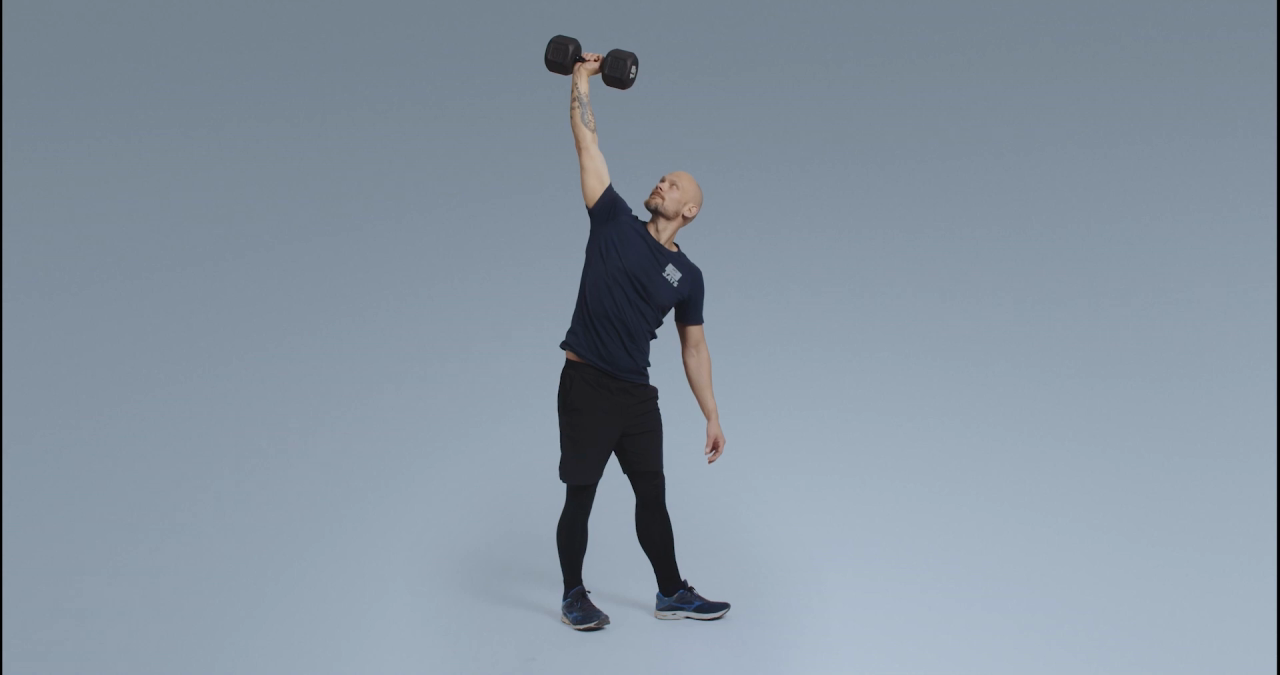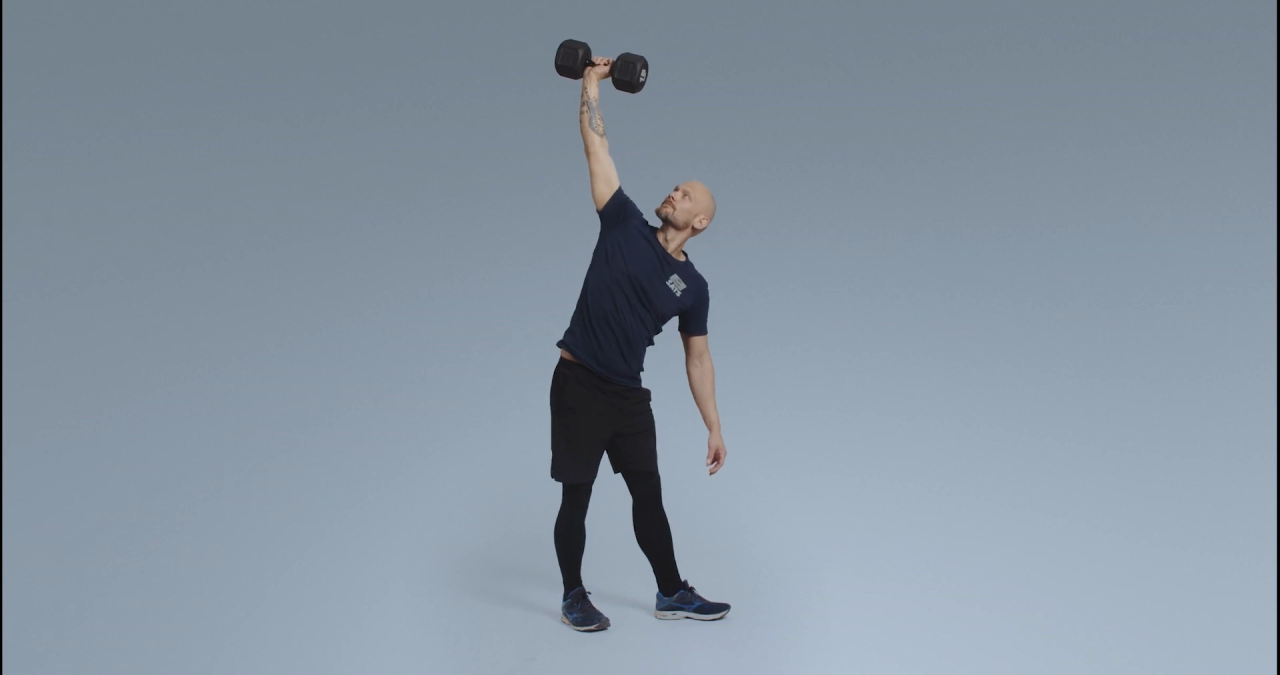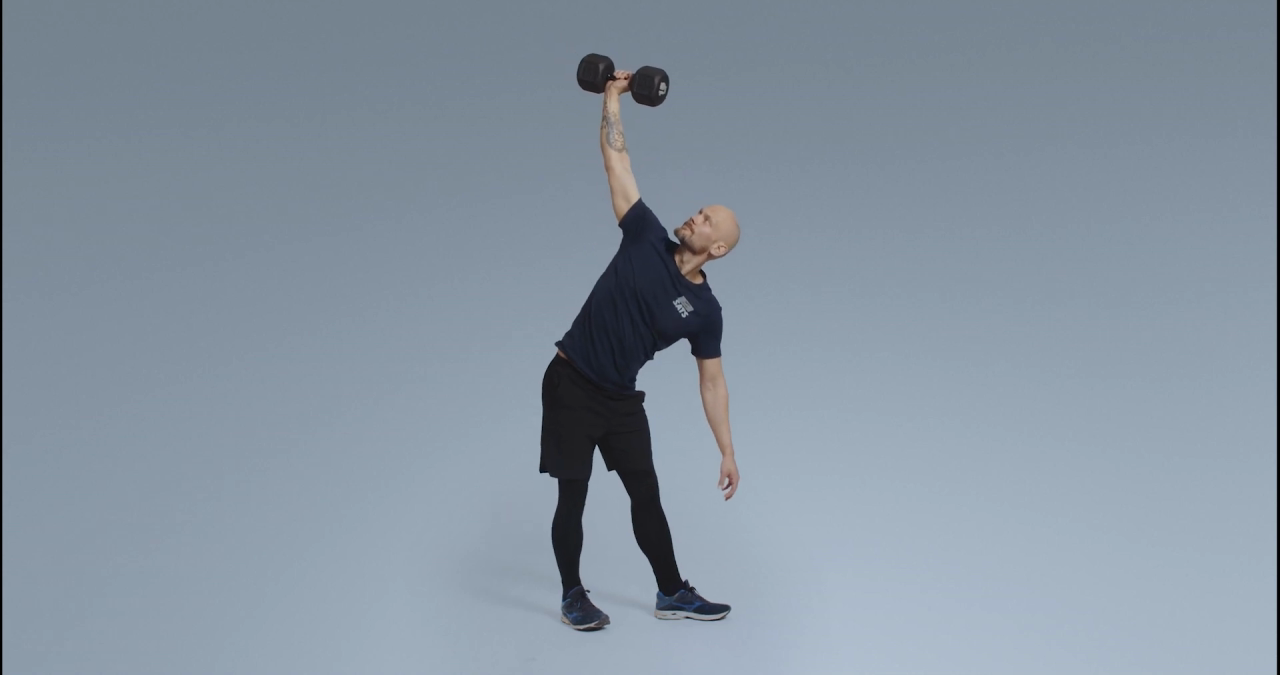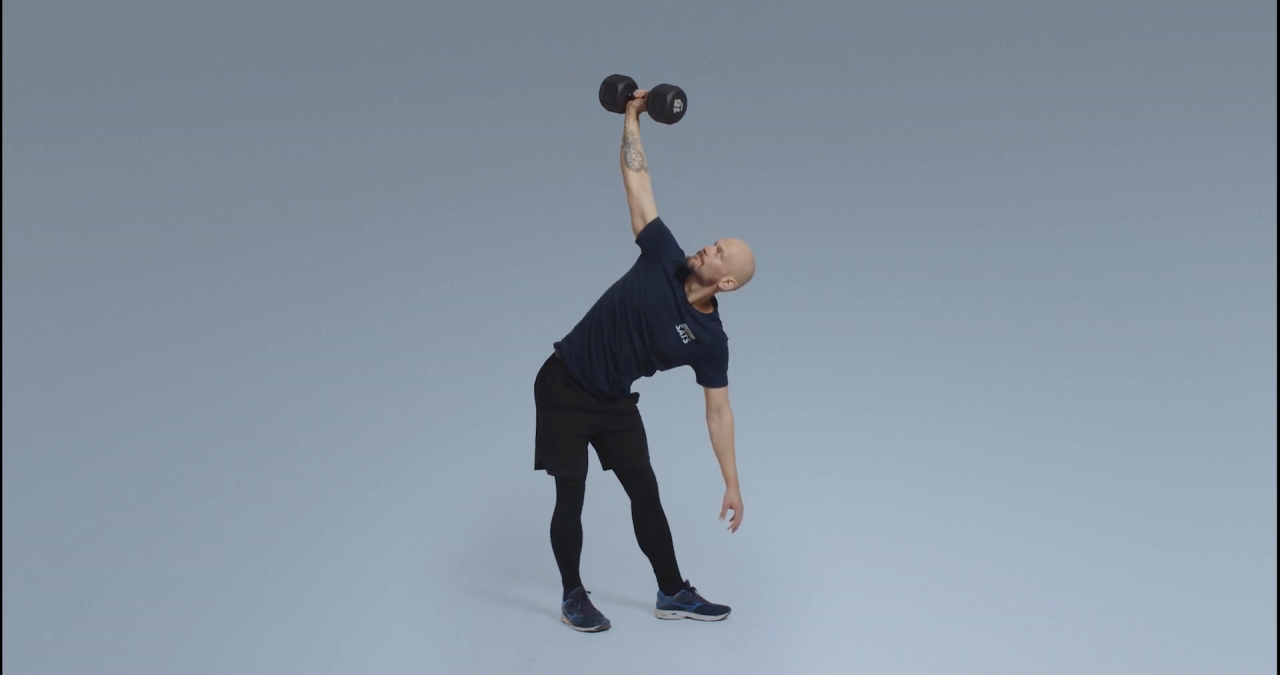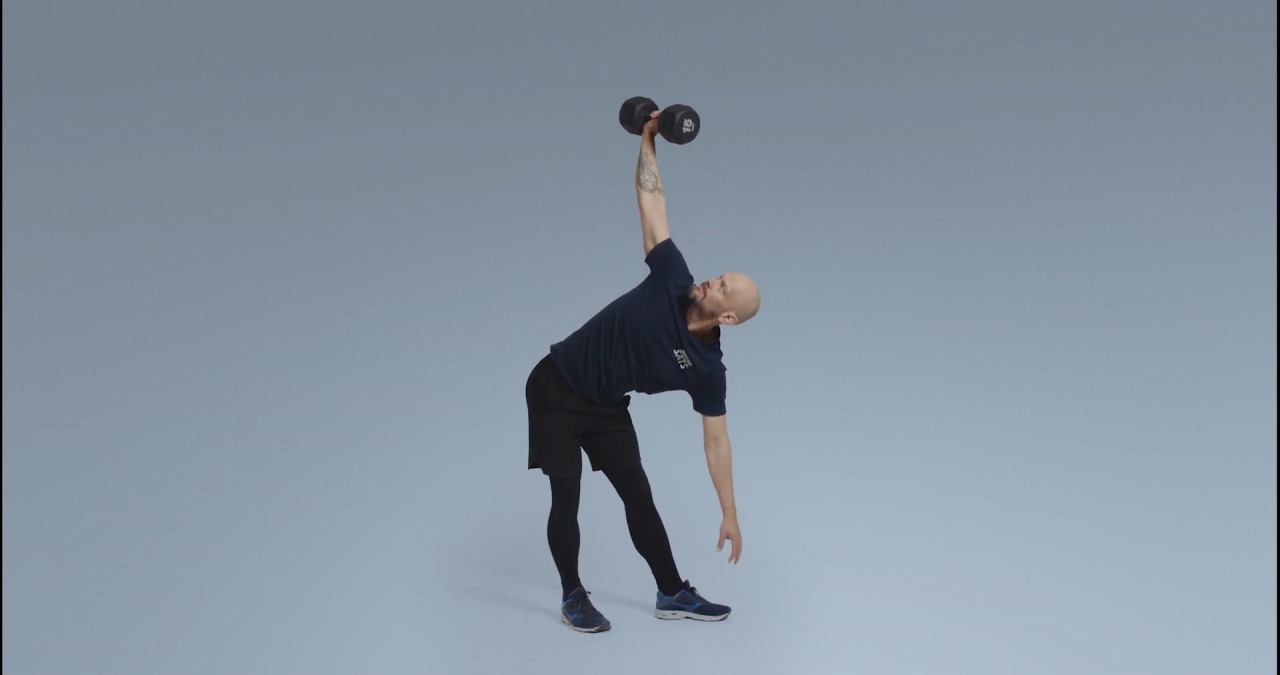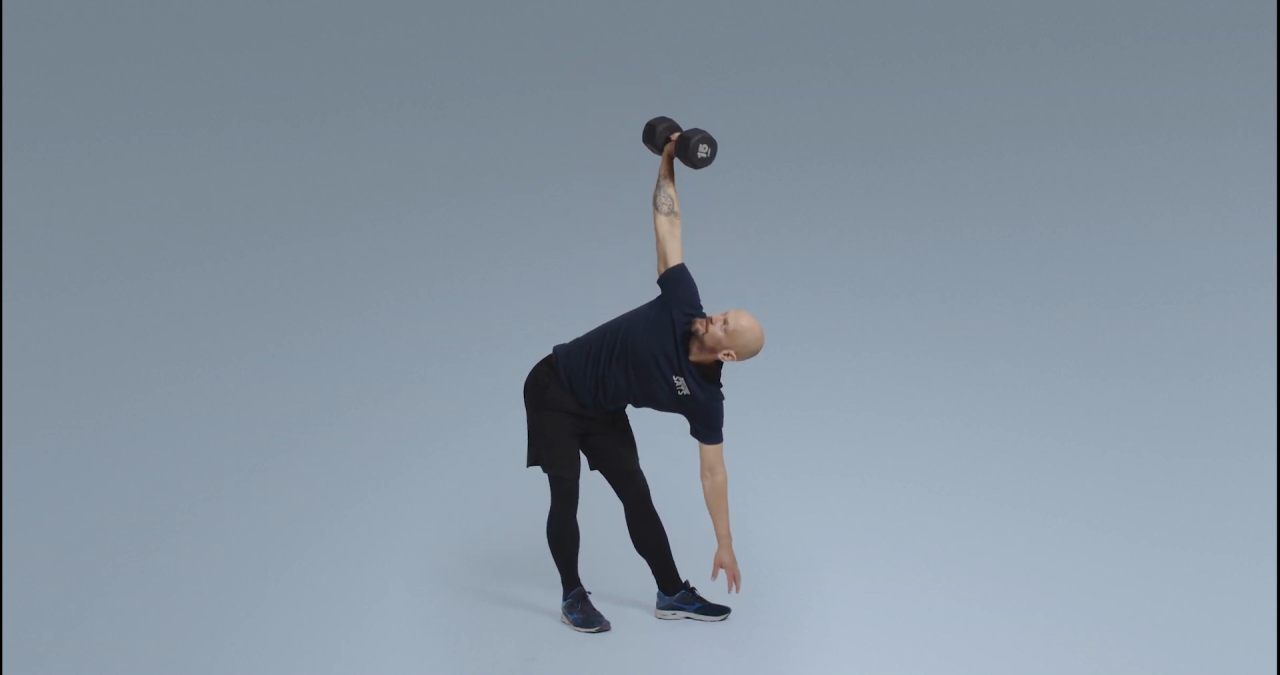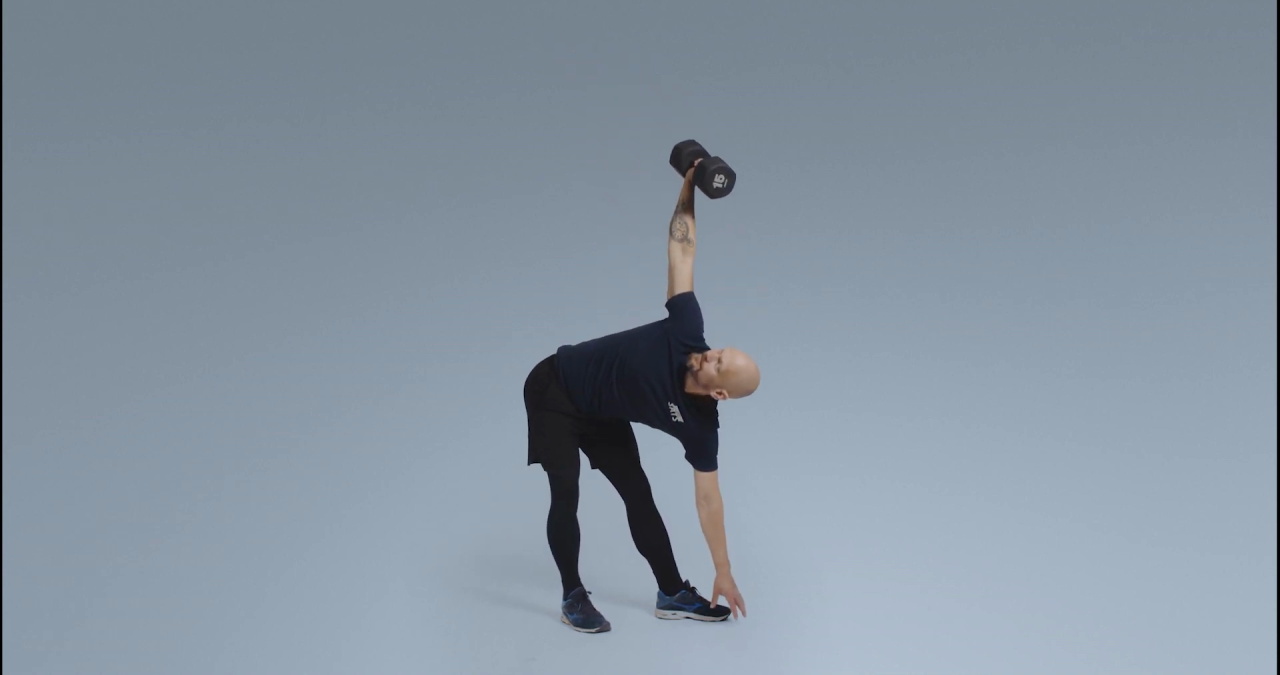
dt=0.4s
person 1, frame 1
left shoulder: (688, 276)
right shoulder: (615, 222)
left elbow: (694, 349)
right elbow: (587, 144)
left wrist: (712, 417)
right wrist: (580, 80)
left hip: (638, 392)
right hip: (587, 386)
left knee: (652, 495)
right knee: (581, 496)
left ankle: (671, 593)
right ankle: (574, 597)
person 1, frame 2
left shoulder: (692, 287)
right shoulder: (624, 227)
left elbow: (698, 359)
right elbow: (596, 149)
left wrist: (714, 428)
right wrist: (591, 83)
left hip: (629, 394)
right hip: (580, 385)
left knee: (648, 495)
right knee: (577, 496)
left ankle: (672, 593)
right ankle: (574, 597)
person 1, frame 3
left shoulder: (704, 310)
right shoulder: (645, 240)
left elbow: (712, 381)
right elbow: (616, 162)
left wrist: (727, 451)
right wrist: (612, 98)
left hip: (622, 398)
right hip: (572, 385)
left knee: (646, 494)
right knee: (574, 496)
left ankle: (671, 593)
right ankle: (573, 597)
person 1, frame 4
left shoulder: (709, 340)
right shoulder: (663, 258)
left elbow: (718, 410)
right elbow: (637, 181)
left wrist: (732, 484)
right wrist: (632, 118)
left hip: (613, 401)
right hip: (564, 387)
left knee: (645, 492)
right knee: (571, 496)
left ankle: (672, 593)
right ankle: (573, 597)
person 1, frame 5
left shoulder: (706, 368)
right shoulder: (672, 280)
left elbow: (716, 441)
right elbow: (651, 201)
left wrist: (729, 514)
right wrist: (647, 139)
left hip: (605, 406)
right hip: (555, 388)
left knee: (638, 494)
right knee: (567, 496)
left ankle: (672, 593)
right ankle: (573, 597)
person 1, frame 6
left shoulder: (704, 397)
right shoulder: (682, 305)
left elbow: (712, 470)
right elbow: (668, 223)
left wrist: (724, 545)
right wrist: (666, 162)
left hip: (602, 410)
right hip: (554, 388)
left knee: (636, 493)
right knee: (566, 494)
left ankle: (672, 594)
right ankle: (573, 597)
person 1, frame 7
left shoulder: (699, 425)
right shoulder: (687, 334)
left elbow: (708, 498)
right elbow: (681, 250)
left wrist: (724, 573)
right wrist: (688, 187)
left hip: (601, 414)
right hip: (554, 389)
left knee: (638, 492)
right knee: (567, 492)
left ankle: (672, 593)
right ankle: (573, 597)
